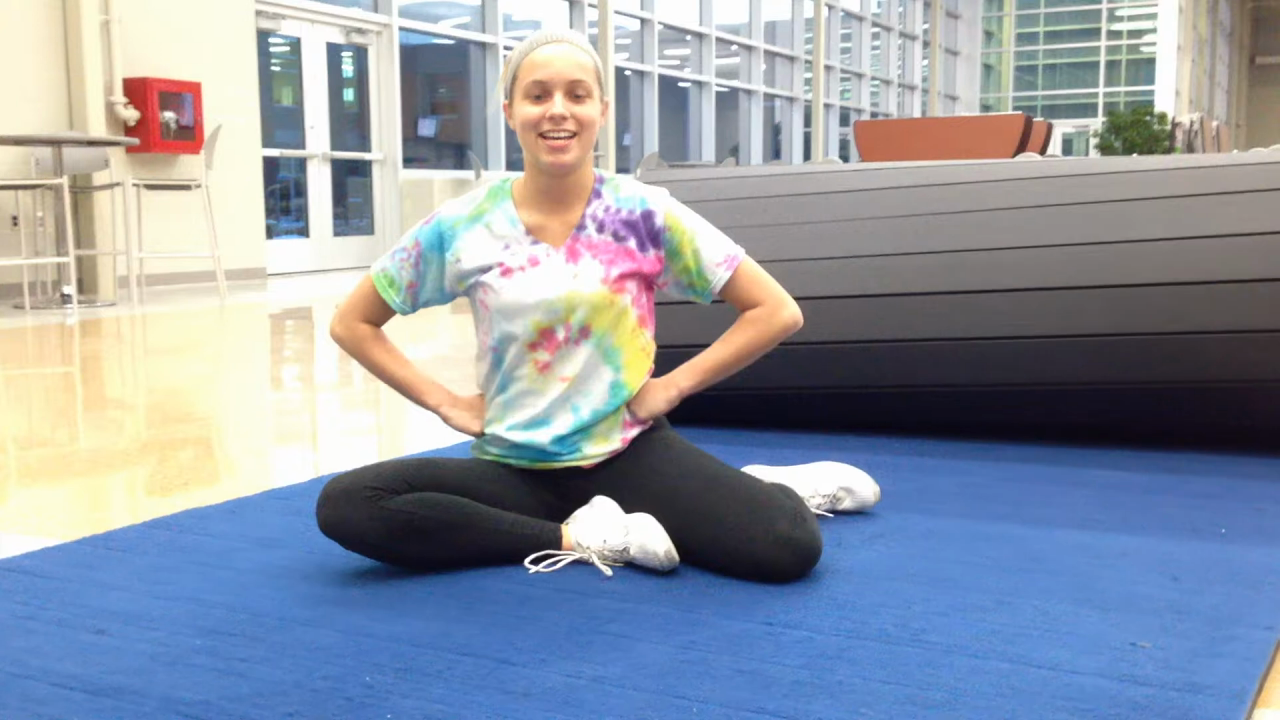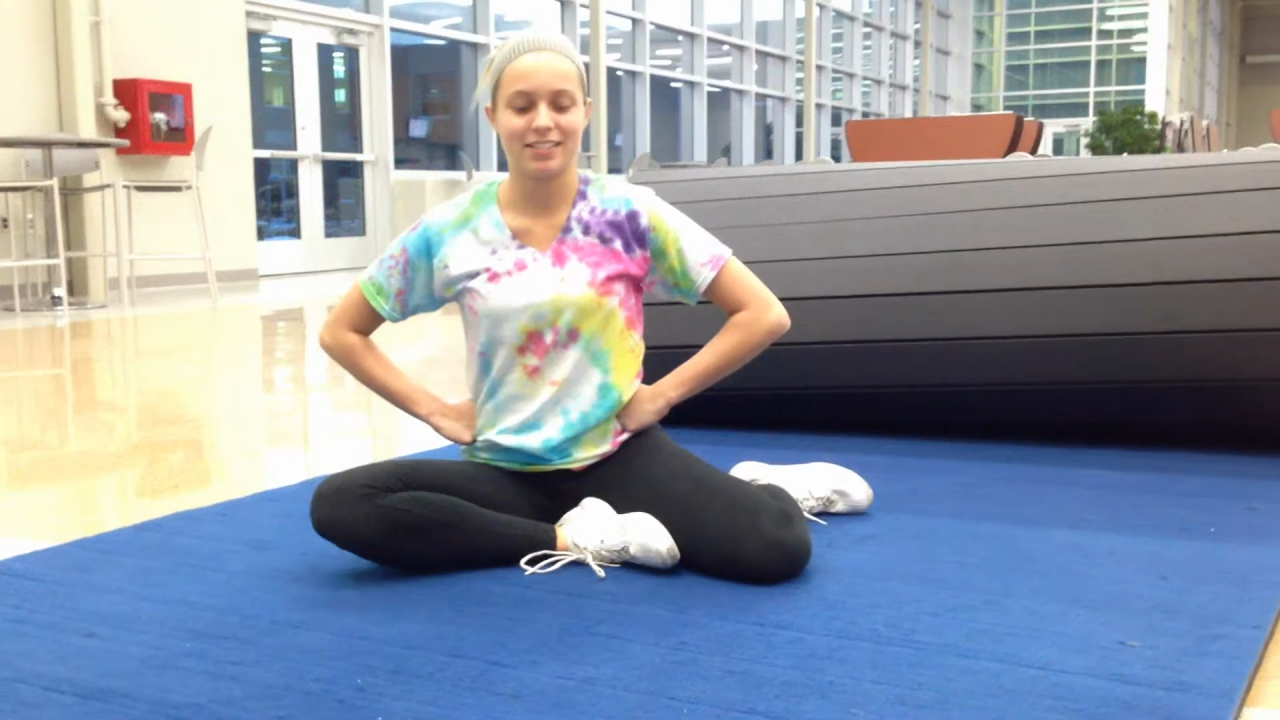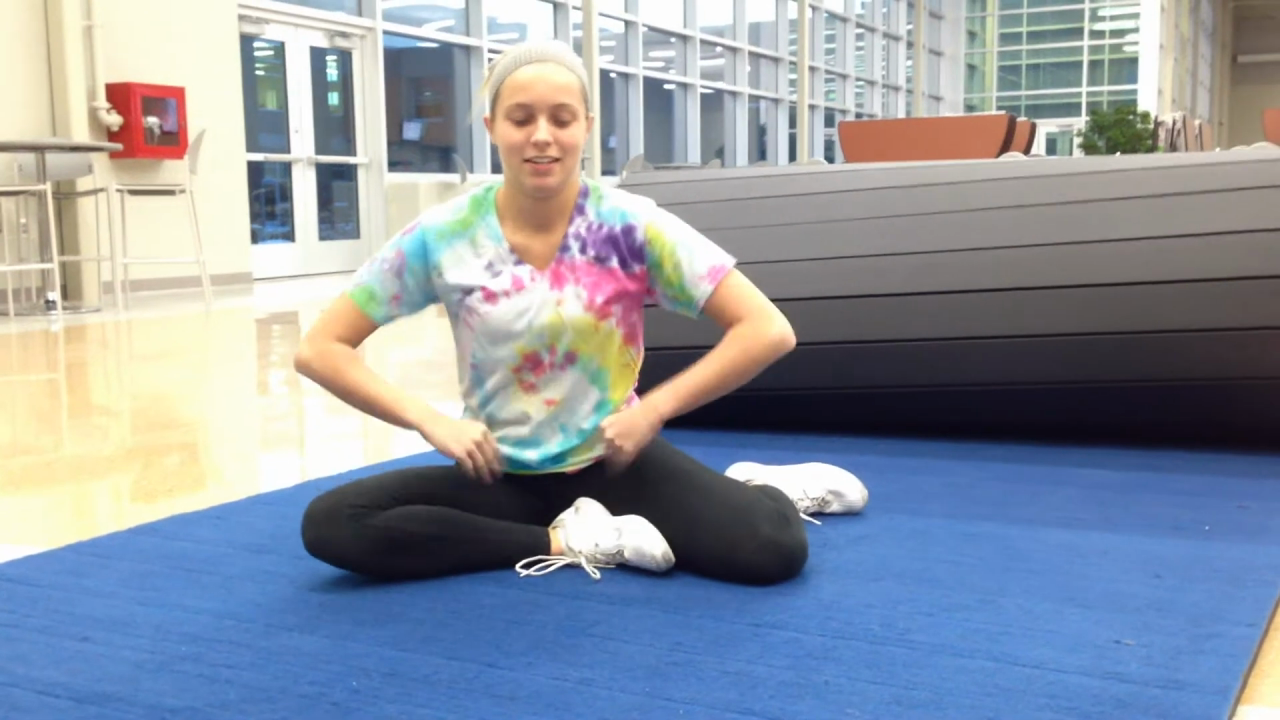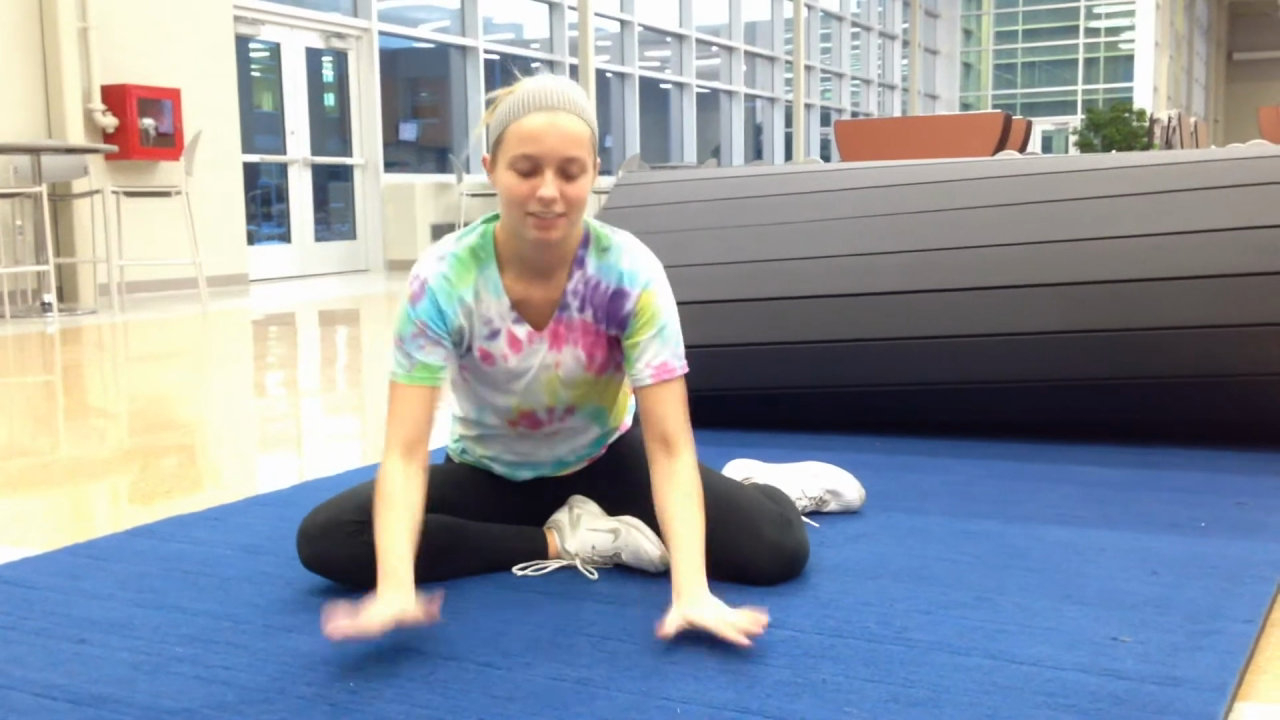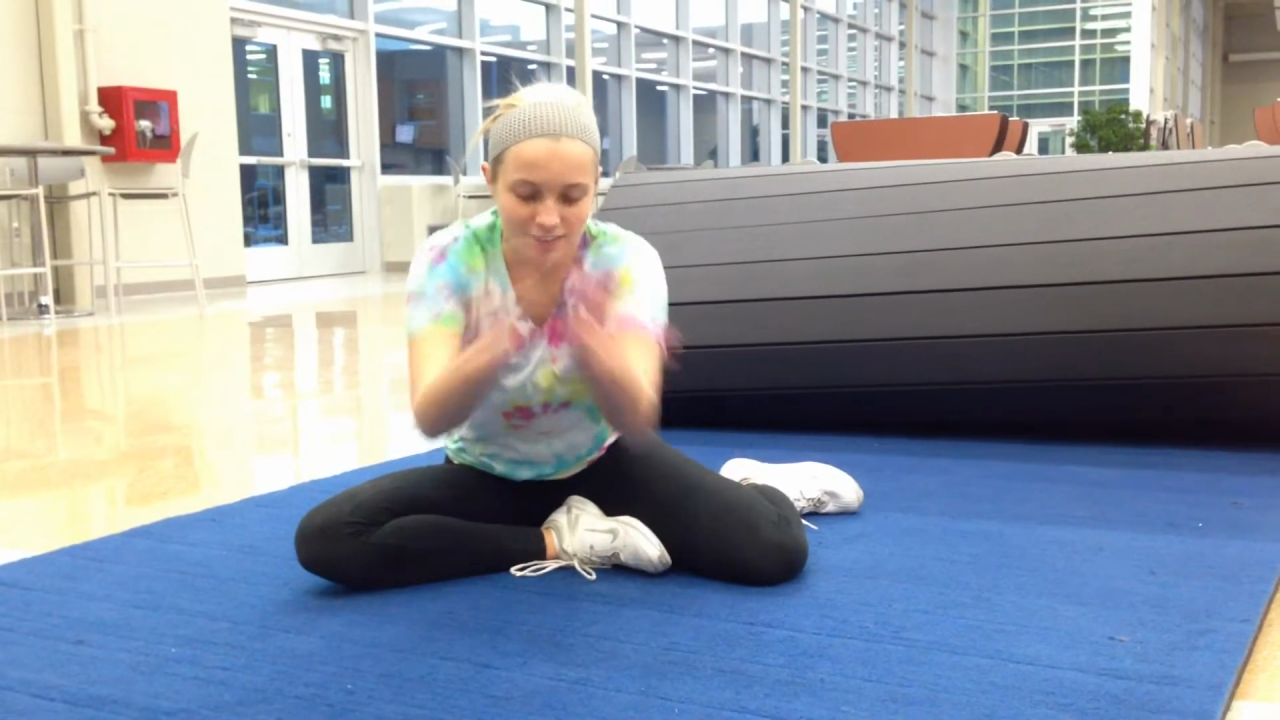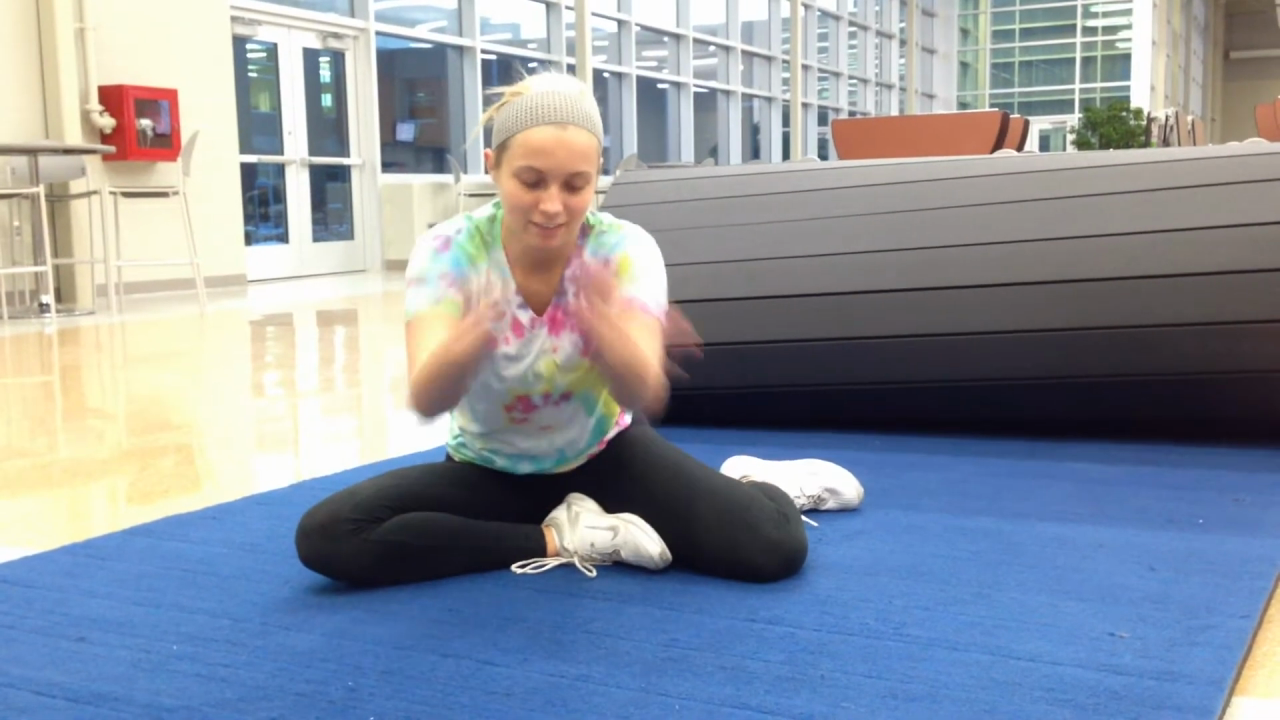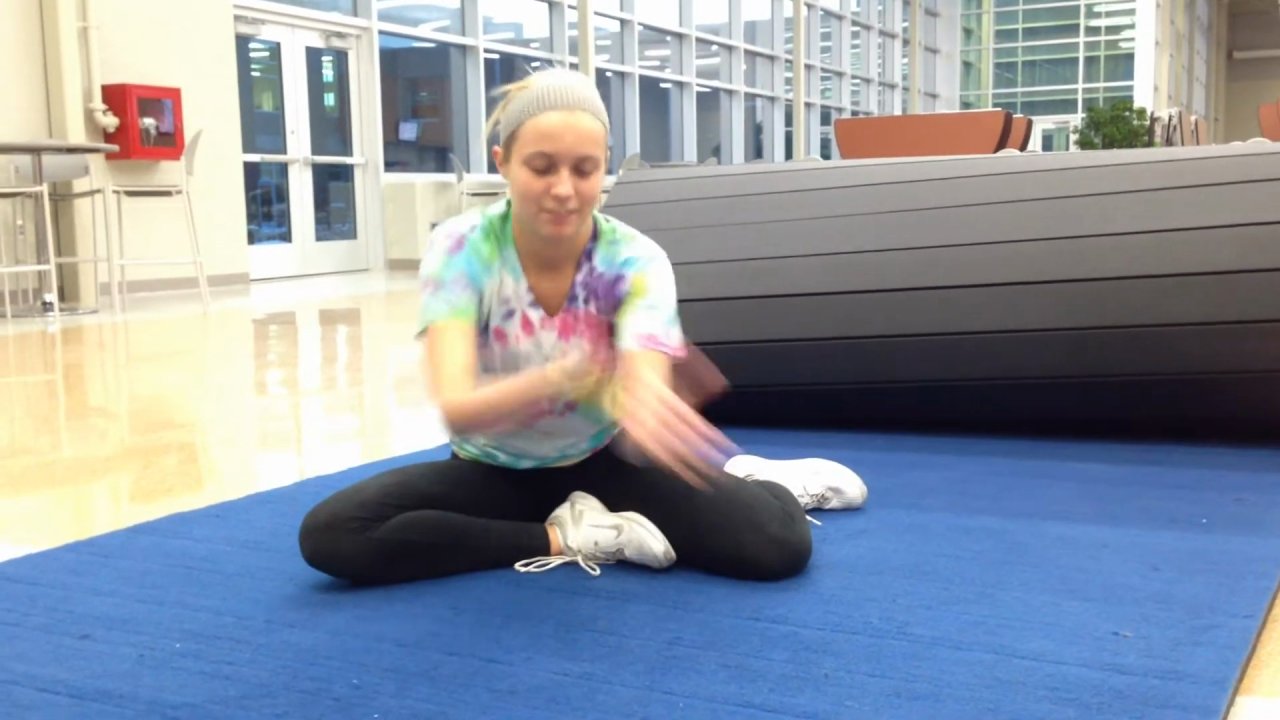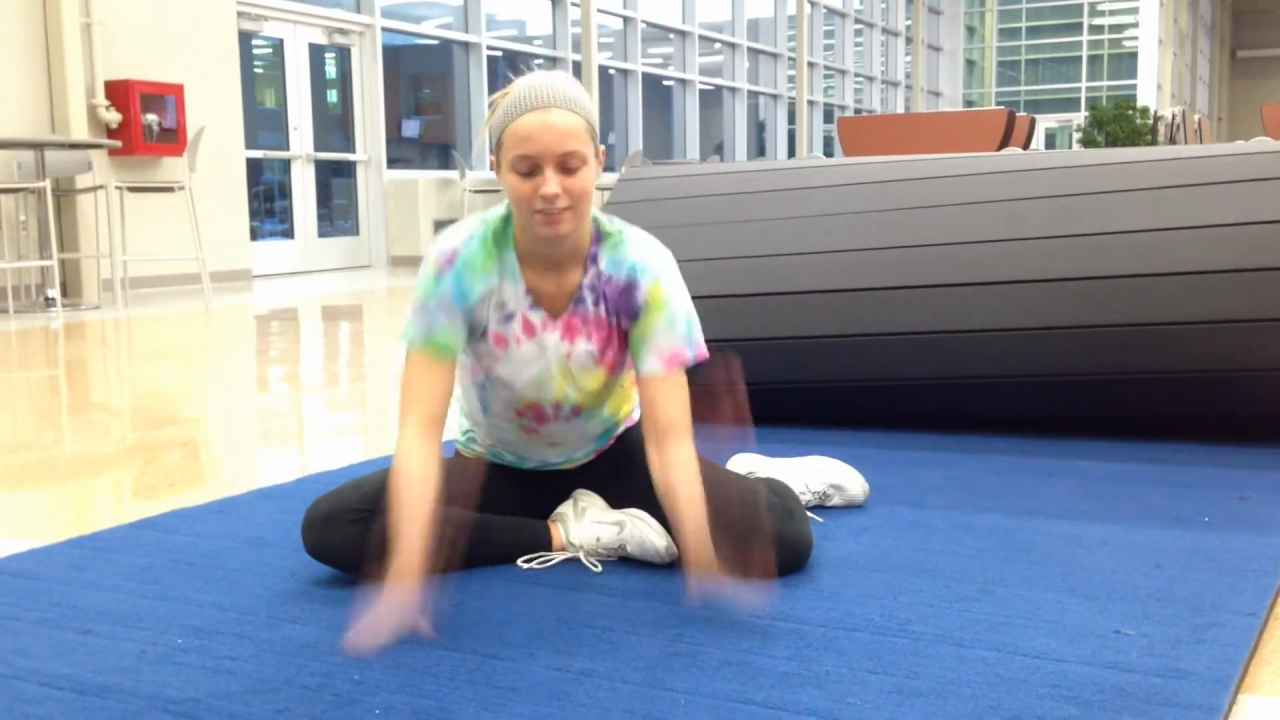
dt=0.5s
person 1, frame 1
left shoulder: (646, 215)
right shoulder: (459, 227)
left elbow: (776, 310)
right elbow: (351, 322)
left wrist: (672, 386)
right wrist: (445, 403)
left hip: (627, 453)
right hip: (512, 468)
left knee: (789, 546)
right knee: (344, 507)
left ankle: (775, 486)
right ankle: (578, 539)
person 1, frame 2
left shoulder: (631, 216)
right shoulder: (448, 233)
left elbow: (763, 314)
right elbow: (340, 333)
left wrist: (659, 396)
right wrist: (437, 411)
left hip: (618, 456)
right hip: (503, 472)
left knee: (778, 547)
right knee: (339, 505)
left ankle: (765, 486)
right ankle: (573, 539)
person 1, frame 3
left shoulder: (630, 226)
right shoulder: (442, 236)
left elbow: (768, 331)
right elbow: (319, 350)
left wrist: (653, 409)
right wrist: (430, 420)
left hip: (611, 462)
right hip: (495, 475)
left knee: (775, 547)
right knee: (329, 526)
left ankle: (759, 486)
right ankle: (567, 542)
person 1, frame 4
left shoulder: (629, 272)
right shoulder: (446, 276)
left elbow: (670, 445)
right elbow: (404, 453)
left wrist: (691, 590)
right wrist: (395, 586)
left hip: (605, 462)
right hip: (487, 474)
left knee: (777, 548)
right knee: (322, 540)
right ankle: (564, 544)
person 1, frame 5
left shoulder: (625, 259)
right shoulder: (449, 257)
left elbow: (637, 416)
right elbow: (430, 415)
left wrist: (584, 332)
right wrist: (499, 340)
left hip: (604, 462)
right hip: (486, 477)
left knee: (776, 546)
right knee: (323, 542)
right ankle: (567, 541)
person 1, frame 6
left shoulder: (624, 247)
right shoulder: (447, 251)
left elbow: (647, 395)
right elbow: (423, 397)
left wrist: (604, 325)
right wrist: (479, 325)
left hip: (606, 456)
right hip: (487, 470)
left knee: (776, 544)
right knee: (325, 537)
right ankle: (564, 538)
person 1, frame 7
left shoulder: (636, 263)
right shoulder: (460, 248)
left elbow: (647, 402)
right elbow: (457, 410)
left wrist: (642, 415)
right wrist: (564, 373)
left hip: (604, 459)
right hip: (492, 470)
left knee: (771, 544)
right knee: (329, 534)
right ankle: (569, 538)
person 1, frame 8
left shoulder: (642, 266)
right shoulder: (458, 261)
left elbow: (668, 435)
right elbow: (420, 430)
left wrist: (698, 537)
right wrist: (410, 568)
left hip: (611, 457)
right hip: (495, 473)
left knee: (784, 540)
right knee: (329, 528)
right ankle: (570, 536)
